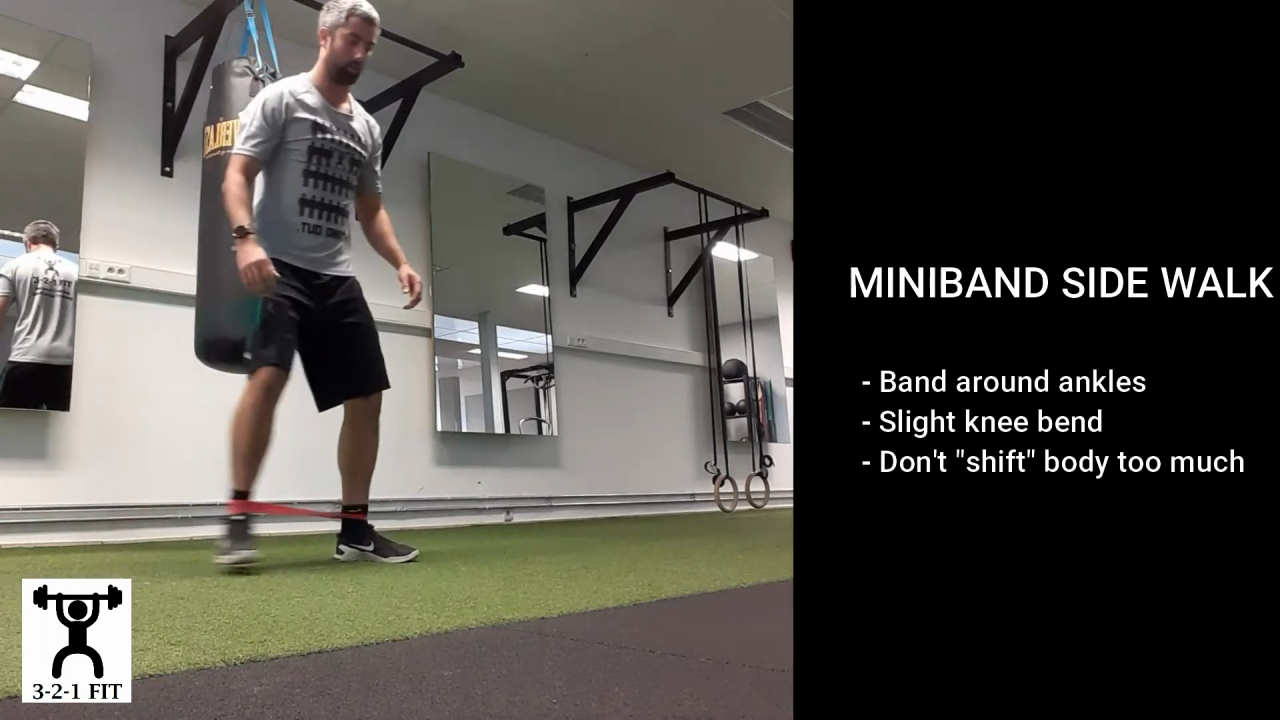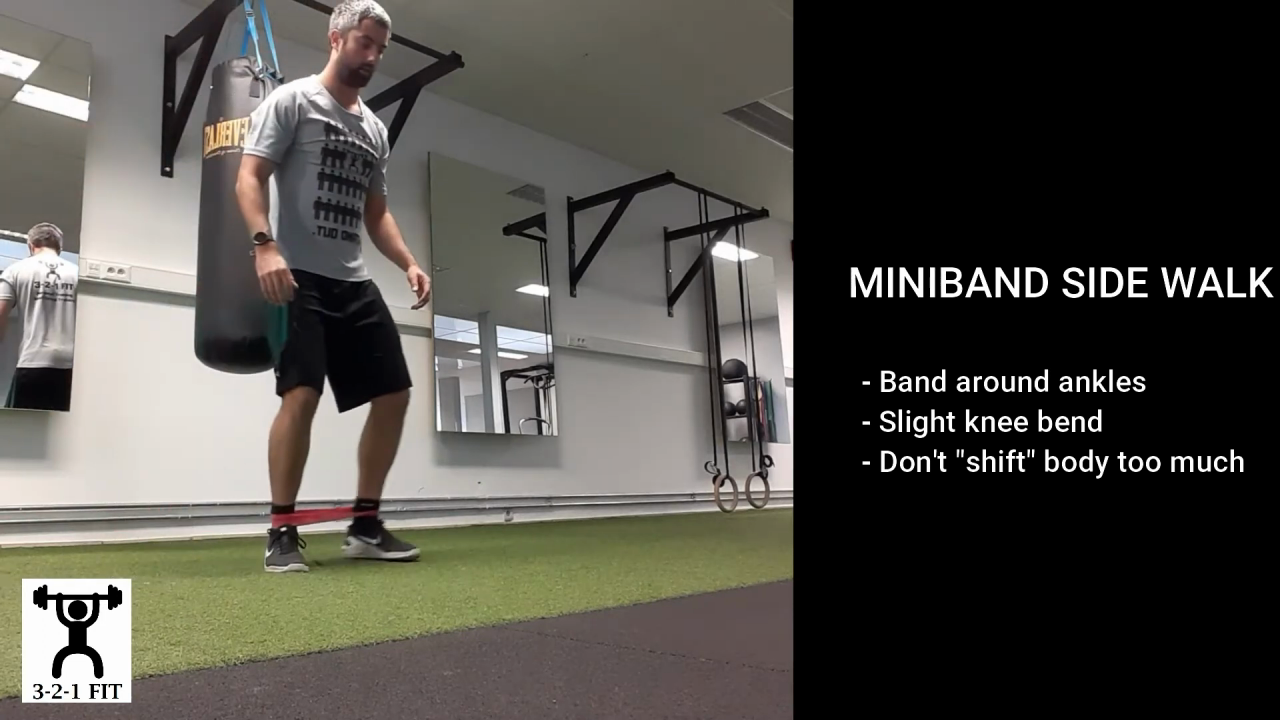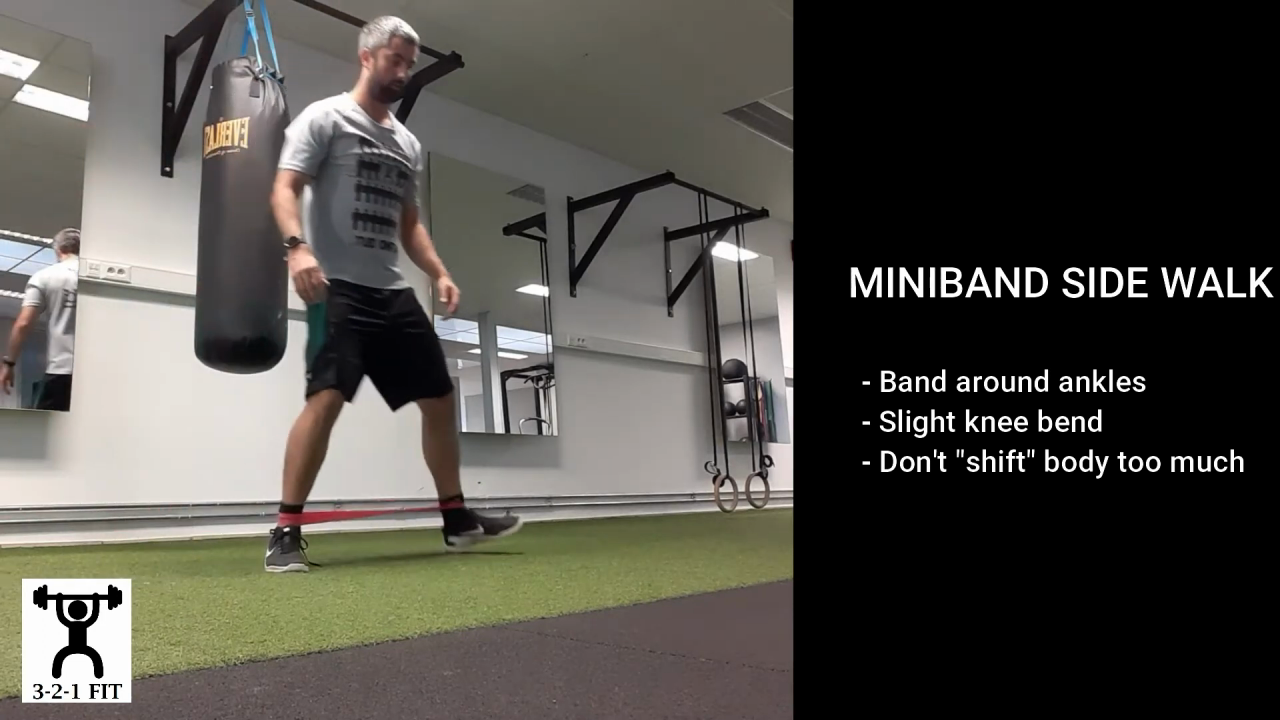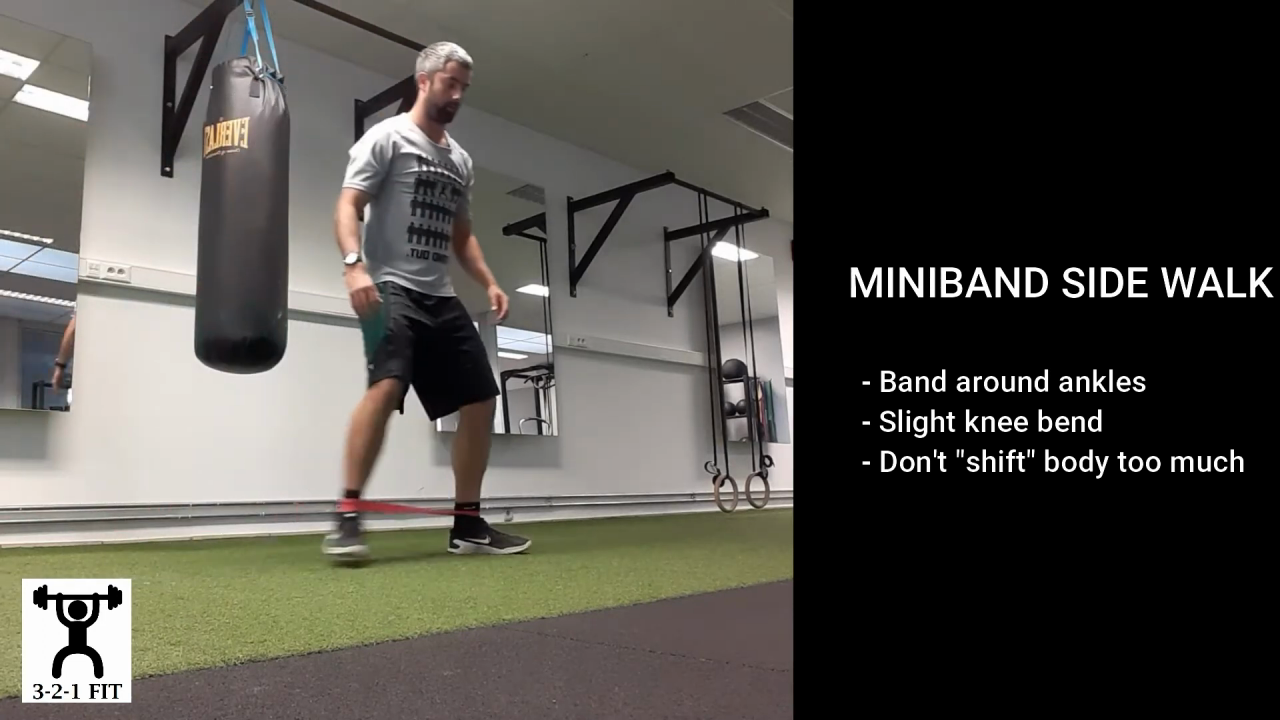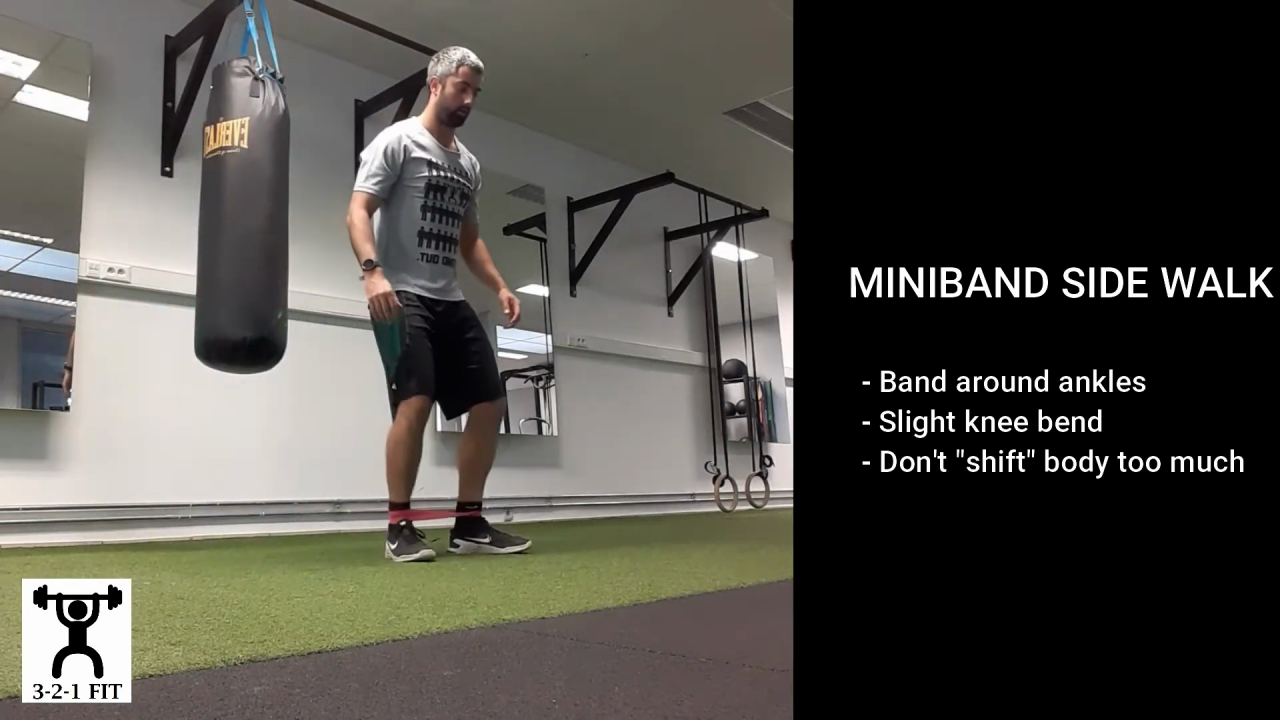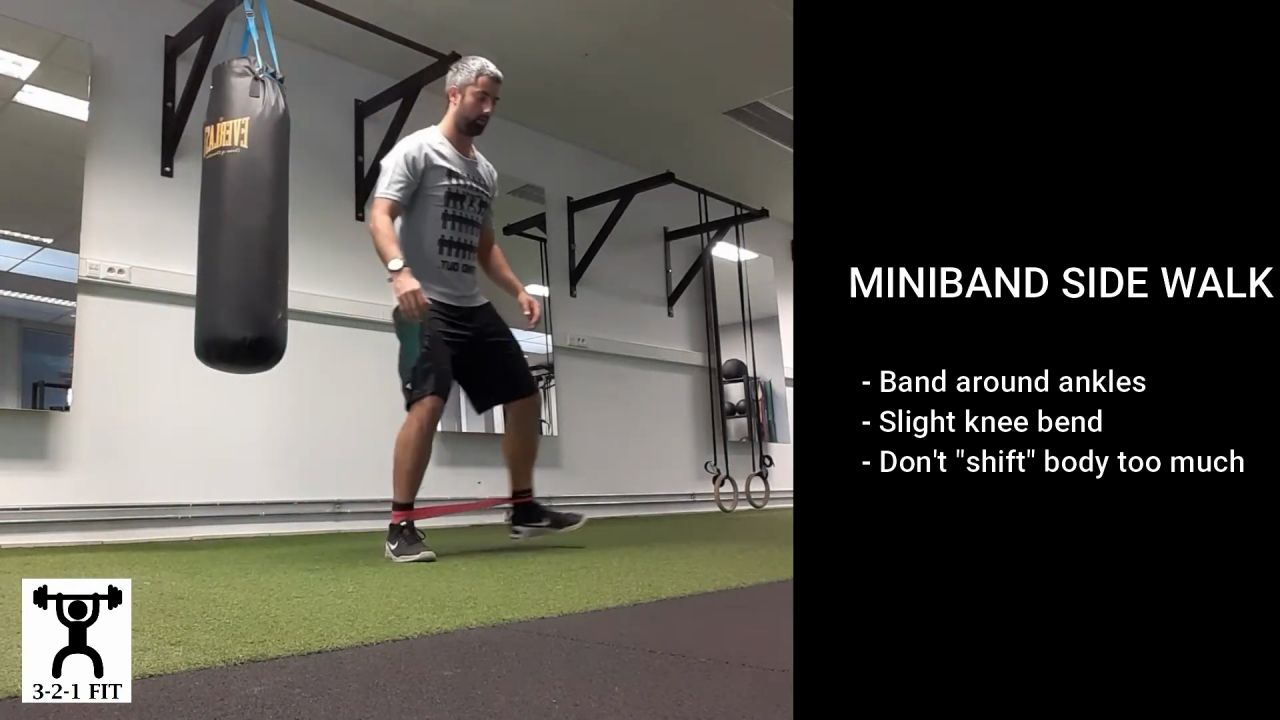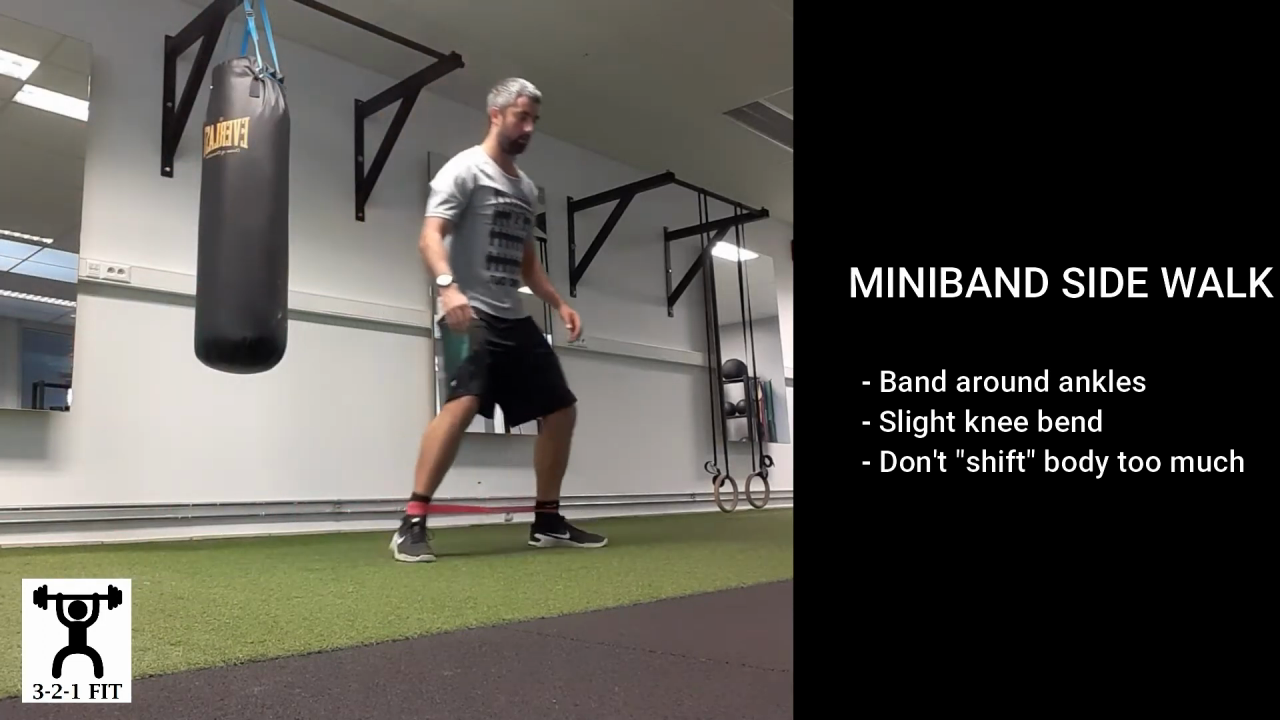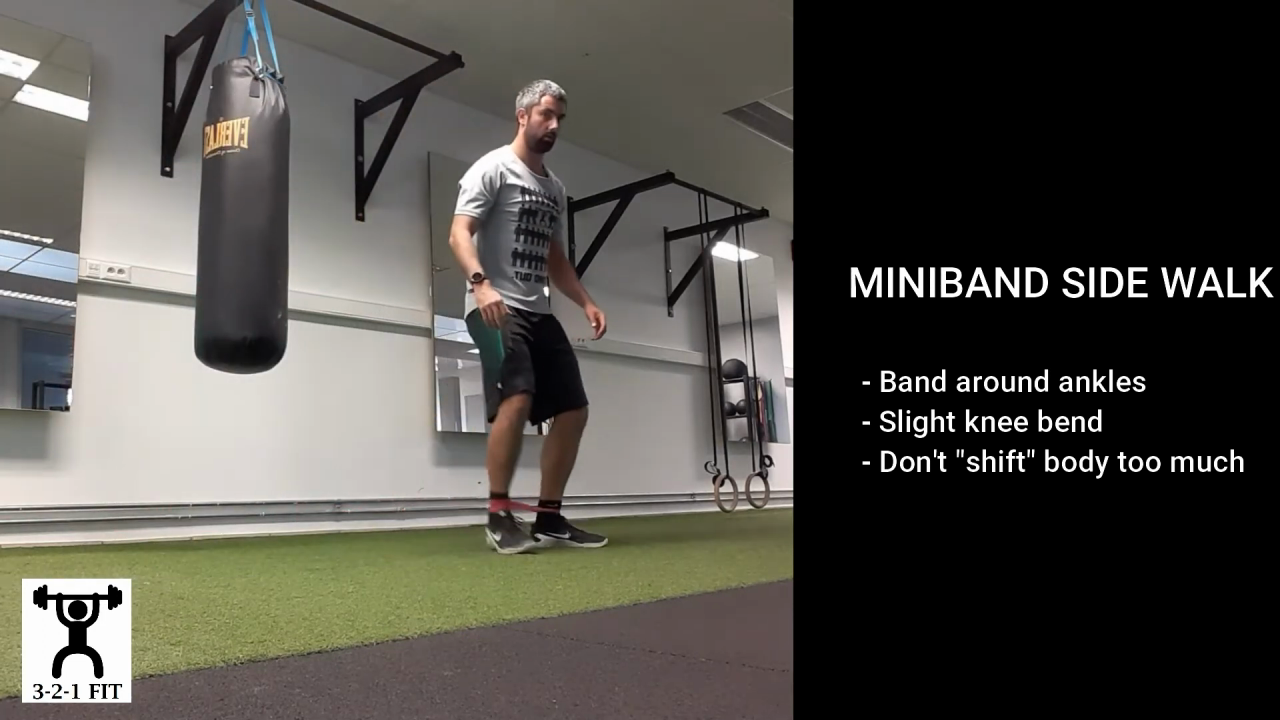
dt=0.3s
person 1, frame 1
left shoulder: (366, 127)
right shoulder: (280, 99)
left elbow: (369, 209)
right elbow: (238, 174)
left wrist: (400, 262)
right wrist: (246, 238)
left hip: (338, 278)
right hip: (280, 269)
left knee: (366, 397)
right knee: (267, 376)
left ankle: (354, 528)
right ankle: (238, 517)
person 1, frame 2
left shoulder: (374, 129)
right shoulder: (291, 101)
right elbow: (250, 177)
left wrist: (409, 263)
right wrist: (265, 245)
left hip: (355, 282)
right hip: (298, 278)
left knee: (392, 394)
right knee: (301, 395)
left ankle: (366, 523)
right ankle: (281, 532)
person 1, frame 3
left shoulder: (405, 141)
right shoulder: (327, 119)
right elbow: (286, 188)
left wrist: (440, 272)
right wrist: (297, 246)
left hip: (392, 291)
right hip: (340, 284)
left knee: (440, 396)
right knee: (328, 394)
left ankle: (457, 518)
right ankle: (286, 532)
person 1, frame 4
left shoulder: (460, 160)
right shoulder: (387, 137)
right elbow: (348, 205)
left wrist: (490, 283)
right wrist: (354, 264)
left hip: (442, 297)
right hip: (393, 289)
left knee: (481, 403)
right knee: (386, 384)
left ankle: (468, 524)
right ankle: (347, 516)
person 1, frame 5
left shoulder: (468, 163)
right shoulder: (397, 141)
right elbow: (359, 211)
left wrist: (499, 286)
right wrist: (372, 270)
left hip: (451, 301)
right hip: (402, 297)
left knee: (489, 403)
right knee: (416, 400)
left ankle: (468, 525)
right ankle: (398, 527)
person 1, frame 6
left shoulder: (485, 170)
right shoulder: (417, 149)
right elbow: (380, 216)
left wrist: (518, 290)
right wrist: (399, 271)
left hip: (473, 305)
right hip: (426, 305)
left knee: (524, 397)
right knee: (428, 403)
left ankle: (524, 509)
right ankle: (400, 527)
person 1, frame 7
left shoulder: (526, 187)
right shoulder: (465, 170)
right elbow: (431, 235)
left wrist: (560, 303)
right wrist: (448, 286)
left hip: (514, 317)
right hip: (470, 314)
left knee: (560, 410)
right knee: (464, 401)
left ankle: (547, 519)
right ankle: (413, 524)
person 1, frame 8
left shoulder: (554, 187)
right shoulder: (493, 168)
right elbow: (460, 233)
left wrist: (586, 301)
right wrist: (480, 283)
left hip: (538, 312)
right hip: (496, 309)
left knee: (573, 411)
right knee: (516, 399)
left ankle: (549, 518)
right ankle: (499, 515)
